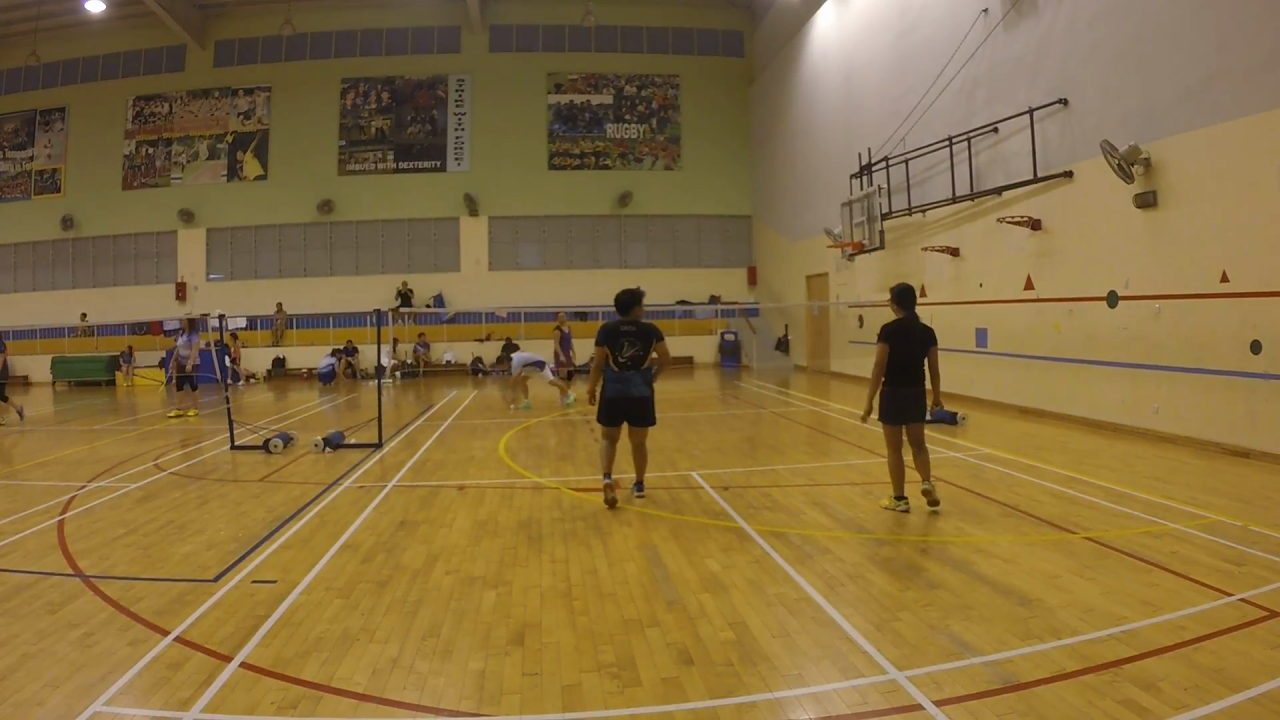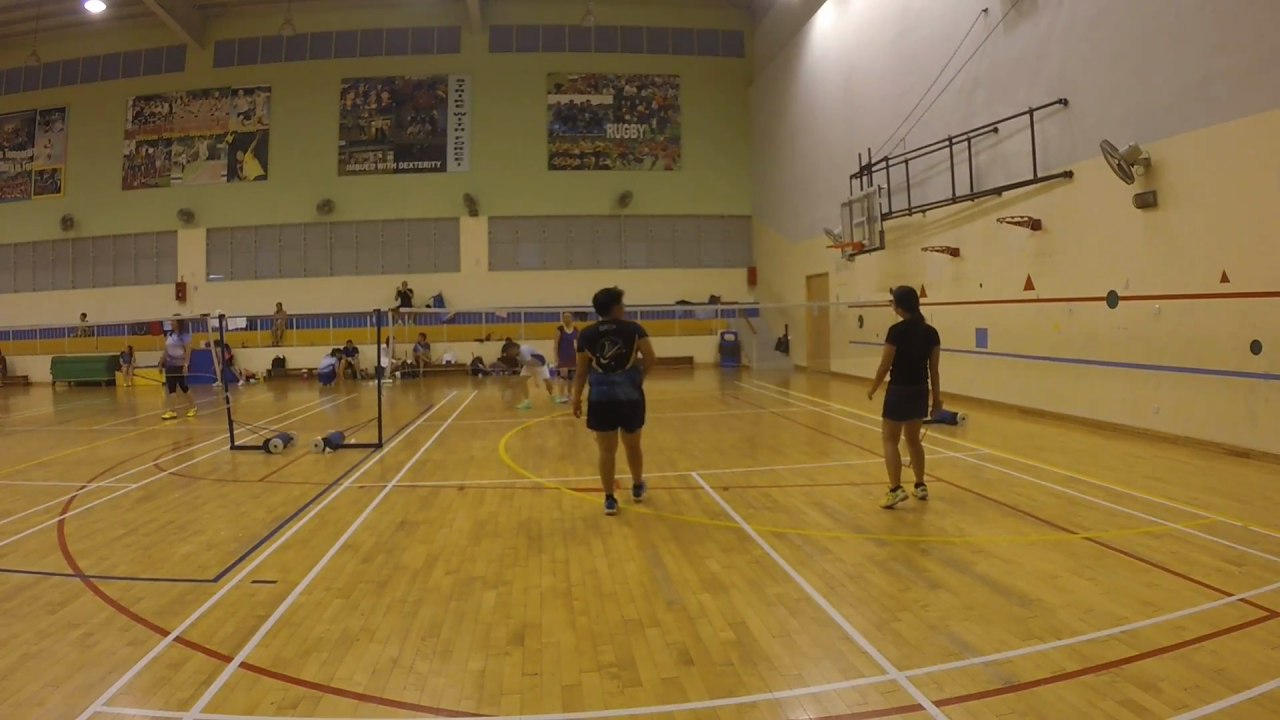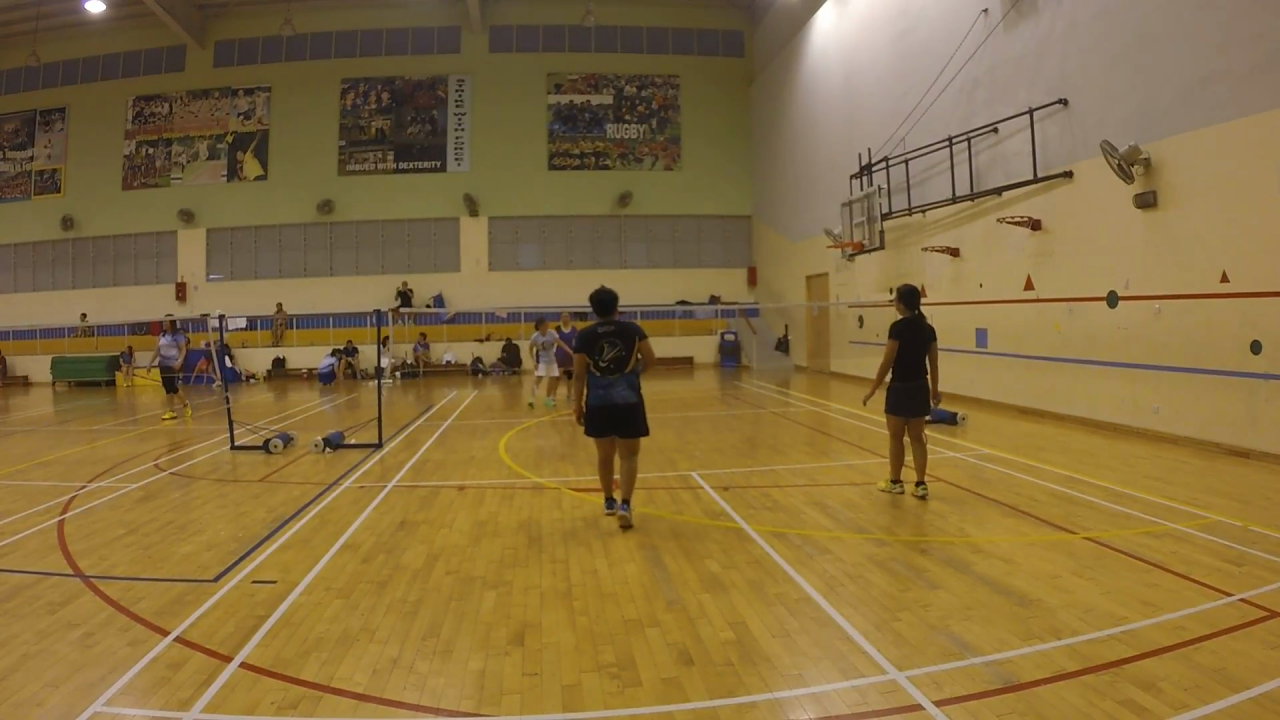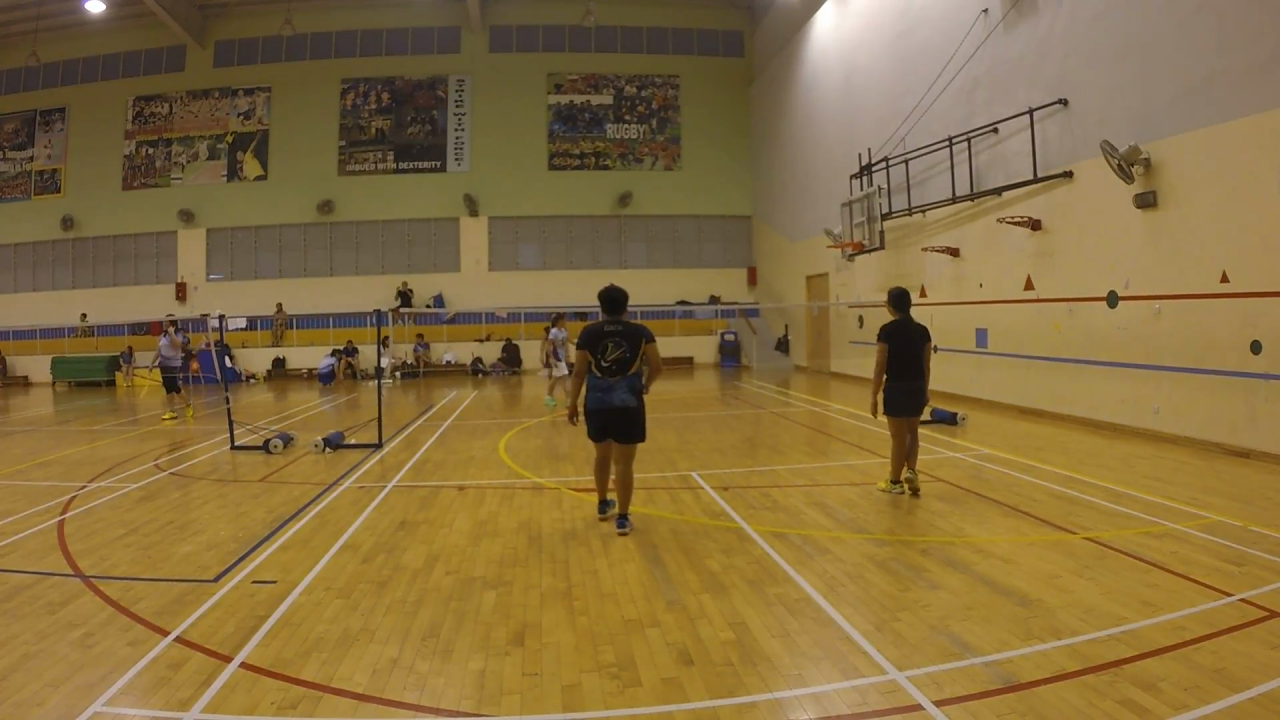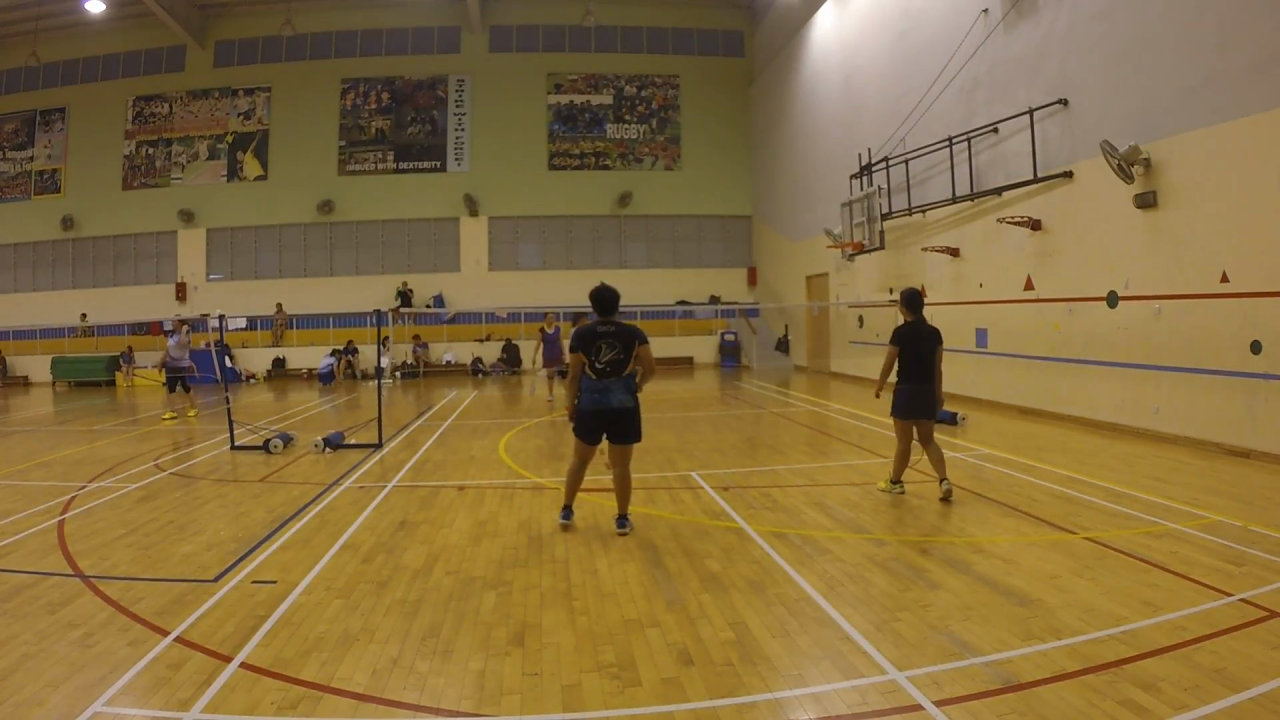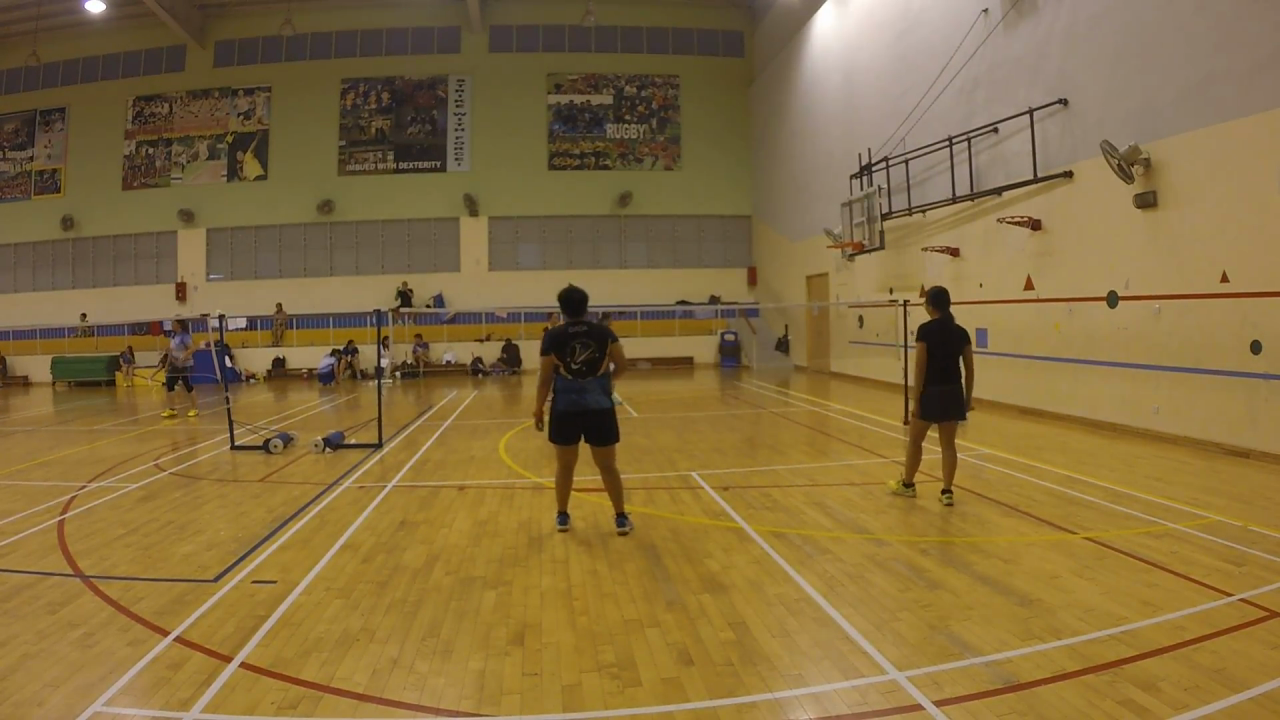
dt=0.4s
person 1, frame 1
left shoulder: (606, 330)
right shoulder: (651, 331)
left elbow: (597, 364)
right elbow: (666, 360)
left wrist: (591, 388)
right wrist: (654, 374)
left hip: (612, 394)
right hip: (641, 394)
left knee: (609, 440)
right knee: (638, 442)
left ankle: (607, 479)
right ankle: (639, 484)
person 1, frame 2
left shoulder: (587, 334)
right shoulder: (633, 329)
left elbow: (581, 371)
right elbow: (650, 358)
left wrist: (577, 398)
right wrist: (641, 375)
left hip: (600, 398)
right hip: (630, 396)
left knee: (606, 450)
right knee: (632, 444)
left ankle: (609, 500)
right ankle: (638, 487)
person 1, frame 3
left shoulder: (584, 336)
right shoulder: (632, 330)
left elbow: (580, 375)
right elbow: (650, 360)
left wrist: (578, 404)
left hip: (598, 403)
right hip: (628, 401)
left knee: (604, 454)
right knee: (629, 455)
left ankle: (609, 501)
right ankle: (625, 504)
person 1, frame 4
left shoulder: (588, 333)
right shoulder: (641, 332)
left elbow: (579, 372)
right elbow: (657, 367)
left wrist: (572, 403)
right wrist: (646, 384)
left hip: (596, 404)
right hip: (628, 405)
left knee: (603, 455)
right knee: (624, 463)
left ankle: (603, 504)
right ankle: (622, 518)
person 1, frame 5
left shoulder: (581, 335)
right shoulder: (633, 334)
left elbow: (574, 375)
right elbow: (650, 369)
left wrist: (571, 404)
right wrist: (640, 384)
left hip: (589, 406)
right hip: (623, 407)
left knee: (580, 459)
right knee: (621, 465)
left ankle: (566, 510)
right ankle: (622, 519)
person 1, frame 6
left shoulder: (552, 336)
right shoulder: (604, 333)
left elbow: (546, 378)
right elbow: (622, 366)
left wrist: (538, 409)
left hip: (565, 409)
right hip: (600, 407)
left knee: (565, 465)
right knee: (608, 465)
left ankle: (562, 516)
right ankle: (621, 518)
person 2, frame 1
left shoulder: (889, 330)
right shoulder: (927, 332)
left elbow: (879, 367)
right elbow: (934, 368)
left wrist: (869, 401)
right wrist: (936, 396)
left hip: (893, 394)
right hip: (916, 394)
left knee: (894, 448)
right knee: (918, 443)
left ankle: (899, 499)
right ankle: (928, 485)
person 2, frame 2
left shoulder: (897, 331)
right shoulder: (931, 332)
left elbow: (885, 366)
right elbow: (934, 368)
left wrist: (873, 388)
right wrist: (936, 396)
left hip: (899, 392)
right hip: (920, 392)
left knee: (890, 442)
right knee: (913, 439)
left ankle: (897, 489)
right ankle: (920, 486)
person 2, frame 3
left shoulder: (899, 327)
right shoulder: (928, 329)
left elbow: (887, 363)
right elbow: (933, 363)
left wrist: (873, 390)
right wrist: (935, 390)
left hip: (900, 388)
right hip: (920, 388)
left knee: (896, 437)
right knee: (917, 438)
left ankle: (895, 482)
right ankle: (921, 485)
person 2, frame 4
left shoulder: (887, 331)
right shoulder: (922, 331)
left elbow: (880, 367)
right elbow: (926, 365)
left wrist: (874, 396)
right wrist: (925, 392)
left hip: (896, 389)
right hip: (917, 388)
left knee: (898, 438)
right knee: (912, 432)
left ankle: (895, 482)
right ankle: (911, 471)
person 2, frame 5
left shoulder: (901, 332)
right shoulder: (934, 333)
left elbow: (888, 365)
right elbow: (938, 368)
left wrist: (879, 386)
right wrist: (938, 394)
left hip: (906, 391)
right hip: (928, 391)
left knee: (904, 441)
right knee: (928, 440)
left ankle: (895, 482)
right ankle: (944, 481)
person 2, frame 6
left shoulder: (926, 330)
right shoulder: (961, 332)
left elbow: (920, 367)
right elbow: (969, 369)
left wrist: (916, 399)
right wrist: (967, 397)
left hip: (932, 392)
right hip: (955, 393)
left knee: (916, 439)
right knee: (948, 444)
left ankle: (907, 484)
right ankle: (947, 492)
